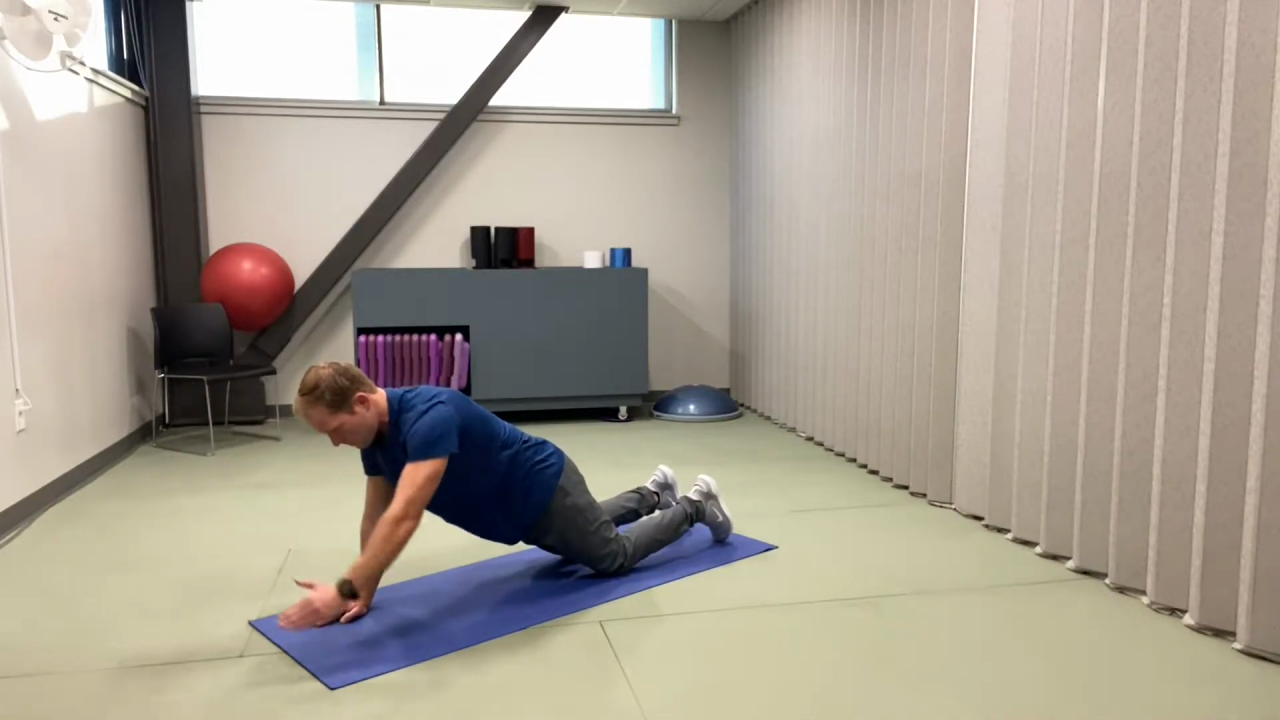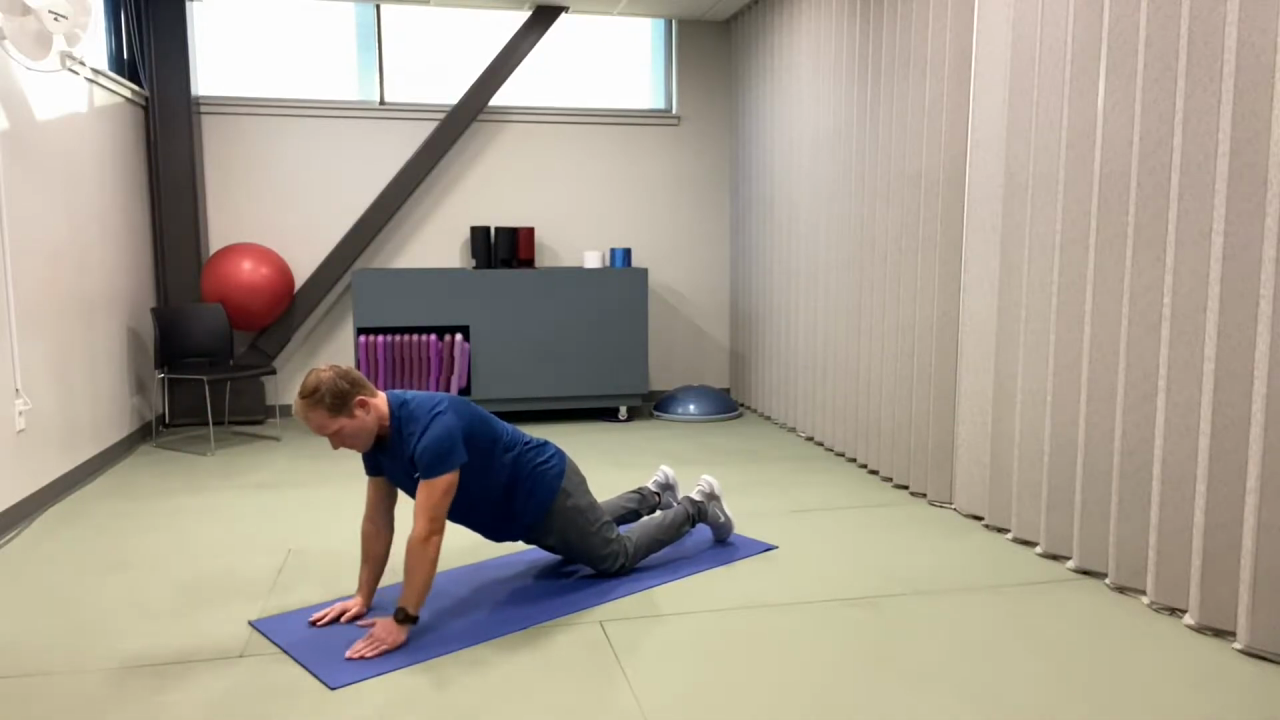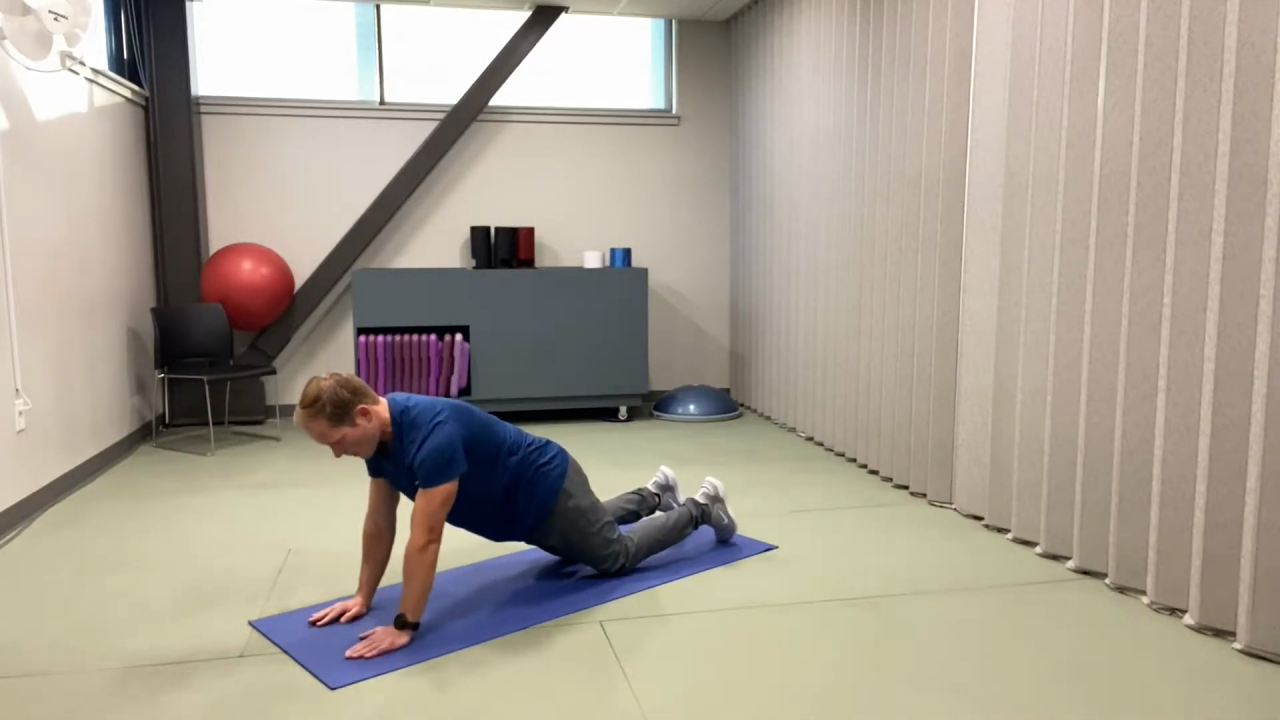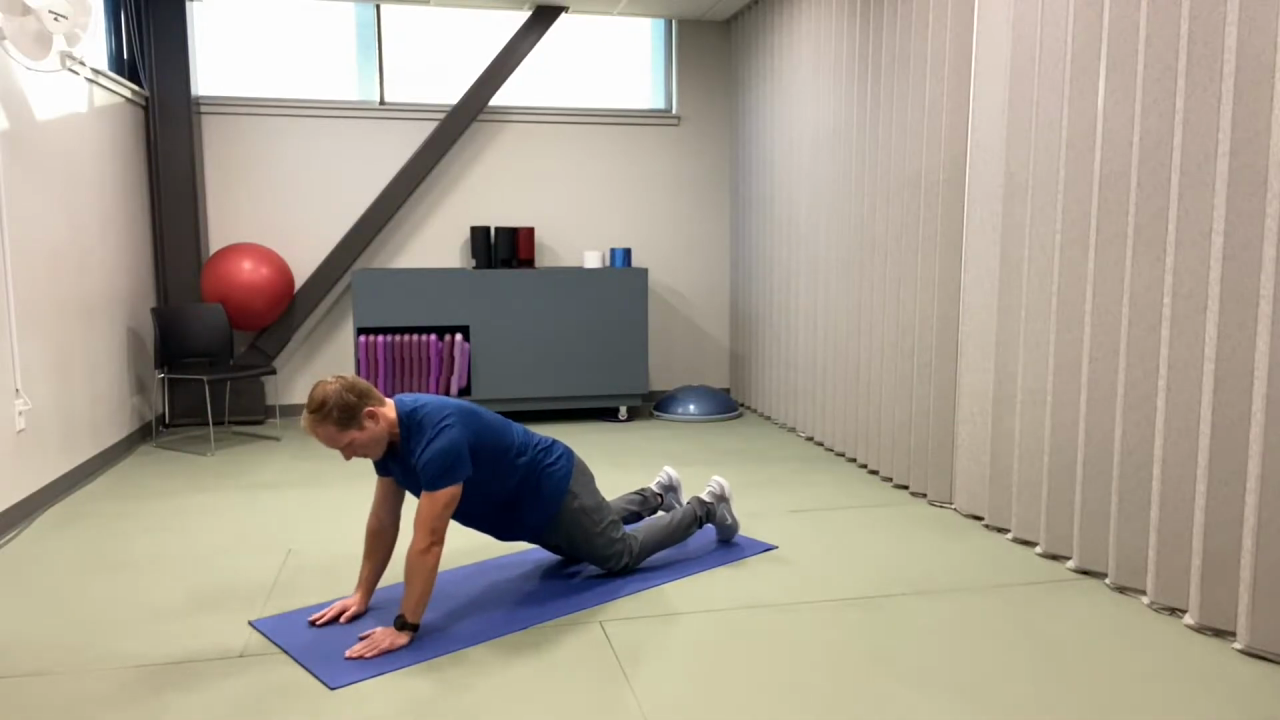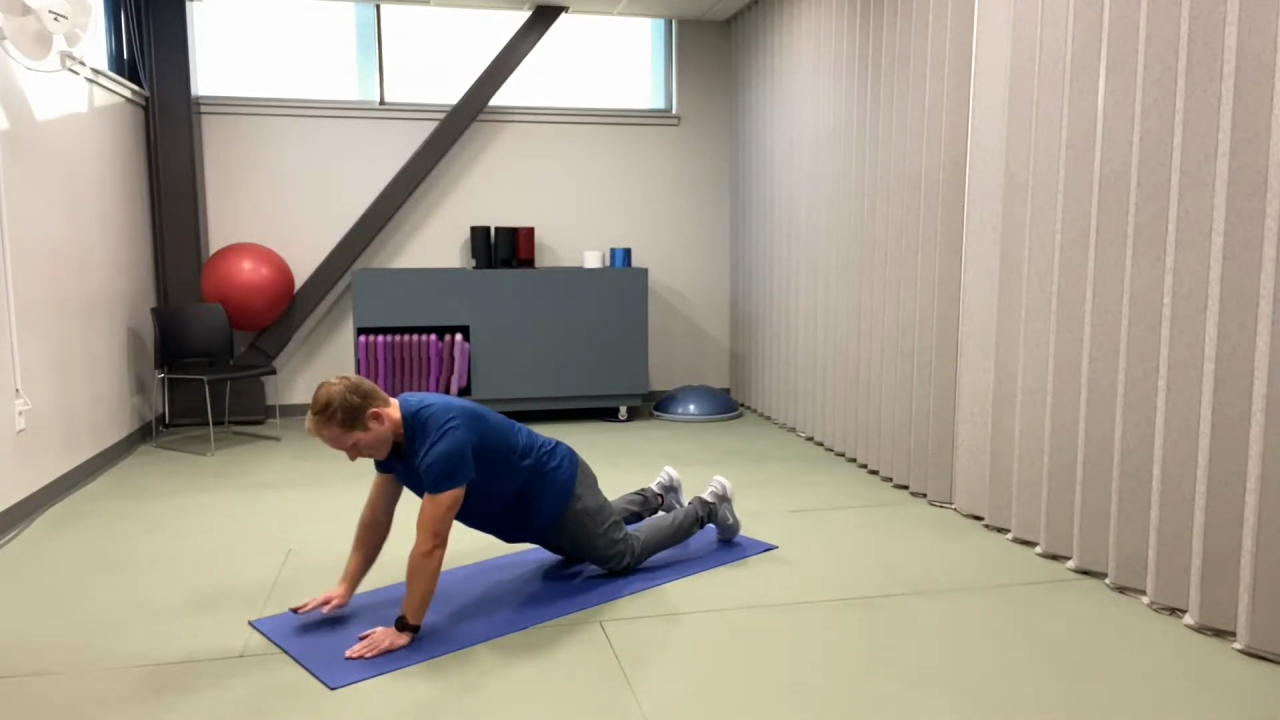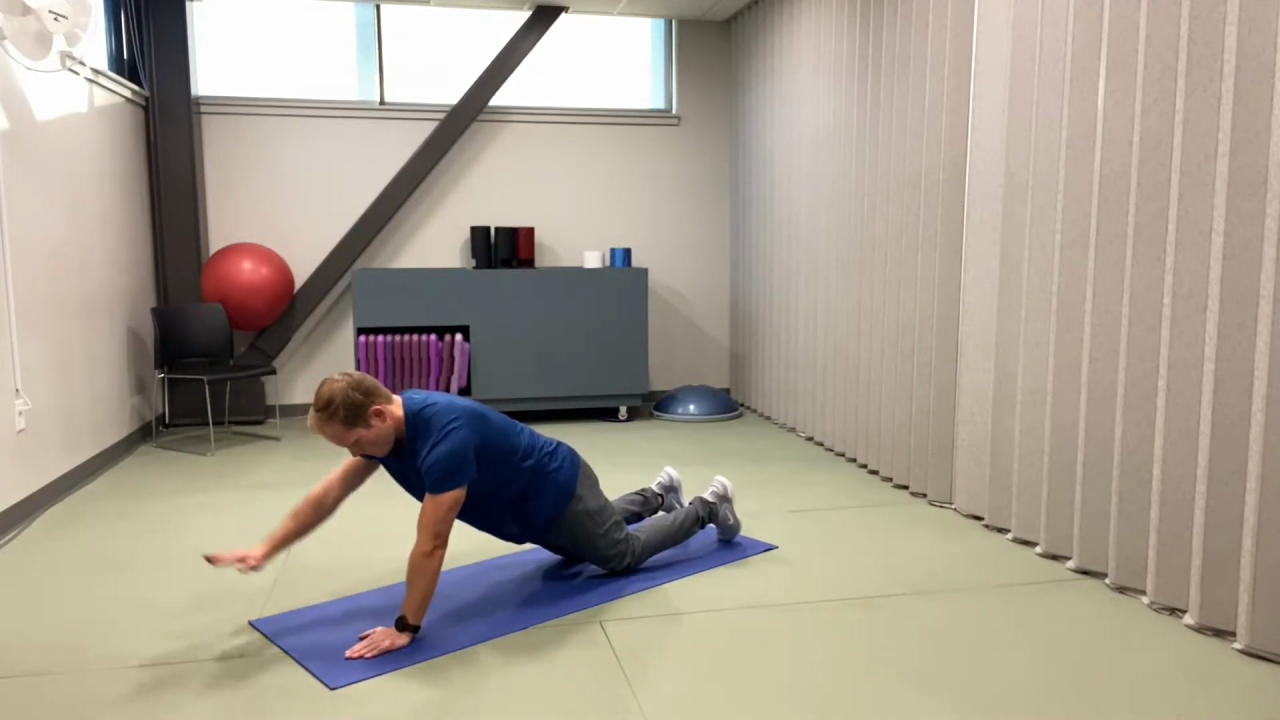
dt=0.2s
person 1, frame 1
left shoulder: (429, 416)
right shoulder: (373, 429)
left elbow: (403, 517)
right elbow: (376, 516)
left wrist: (344, 590)
right wrist: (356, 591)
left hip: (544, 487)
right hip: (519, 507)
left knee: (616, 557)
right knee: (575, 549)
left ankle: (695, 506)
right ankle: (656, 493)
person 1, frame 2
left shoulder: (432, 425)
right shoulder: (377, 431)
left elbow: (427, 532)
right elbow: (377, 521)
left wrist: (403, 621)
right wrist: (364, 596)
left hip: (544, 488)
right hip: (516, 506)
left knee: (615, 557)
right knee: (579, 544)
left ankle: (698, 506)
right ankle: (654, 495)
person 1, frame 3
left shoulder: (432, 433)
right shoulder: (379, 432)
left elbow: (424, 540)
right elbow: (378, 523)
left wrist: (404, 626)
right wrist: (363, 595)
left hip: (548, 488)
right hip: (520, 503)
left knee: (616, 556)
right knee: (574, 550)
left ankle: (702, 507)
right ankle: (655, 494)
person 1, frame 4
left shoulder: (438, 436)
right shoulder: (386, 430)
left elbow: (427, 542)
right elbow: (383, 521)
left wrist: (404, 627)
right wrist: (362, 594)
left hip: (553, 486)
right hip: (527, 502)
left knee: (620, 555)
right knee: (576, 550)
left ankle: (706, 506)
right ankle: (657, 494)
person 1, frame 5
left shoulder: (442, 439)
right shoulder: (392, 428)
left elbow: (429, 544)
right elbow: (376, 518)
left wrist: (404, 628)
right wrist: (344, 588)
left hip: (556, 491)
right hip: (530, 505)
left knee: (624, 555)
right knee: (579, 552)
left ankle: (708, 506)
right ankle: (657, 493)
person 1, frame 6
left shoulder: (445, 437)
right shoulder: (384, 421)
left elbow: (430, 545)
right elbow: (328, 494)
left wrist: (406, 628)
right wrist: (266, 549)
left hip: (557, 491)
right hip: (532, 508)
left knee: (623, 554)
right knee: (576, 551)
left ankle: (708, 507)
right ankle: (656, 494)
